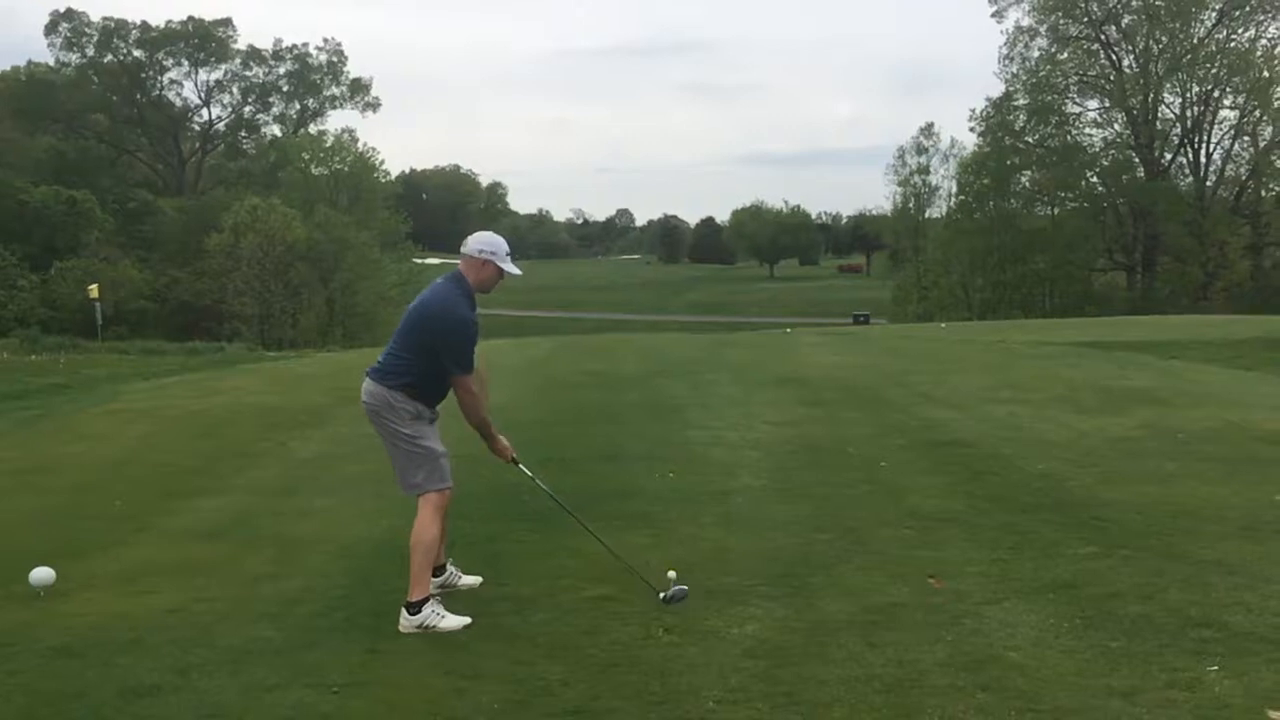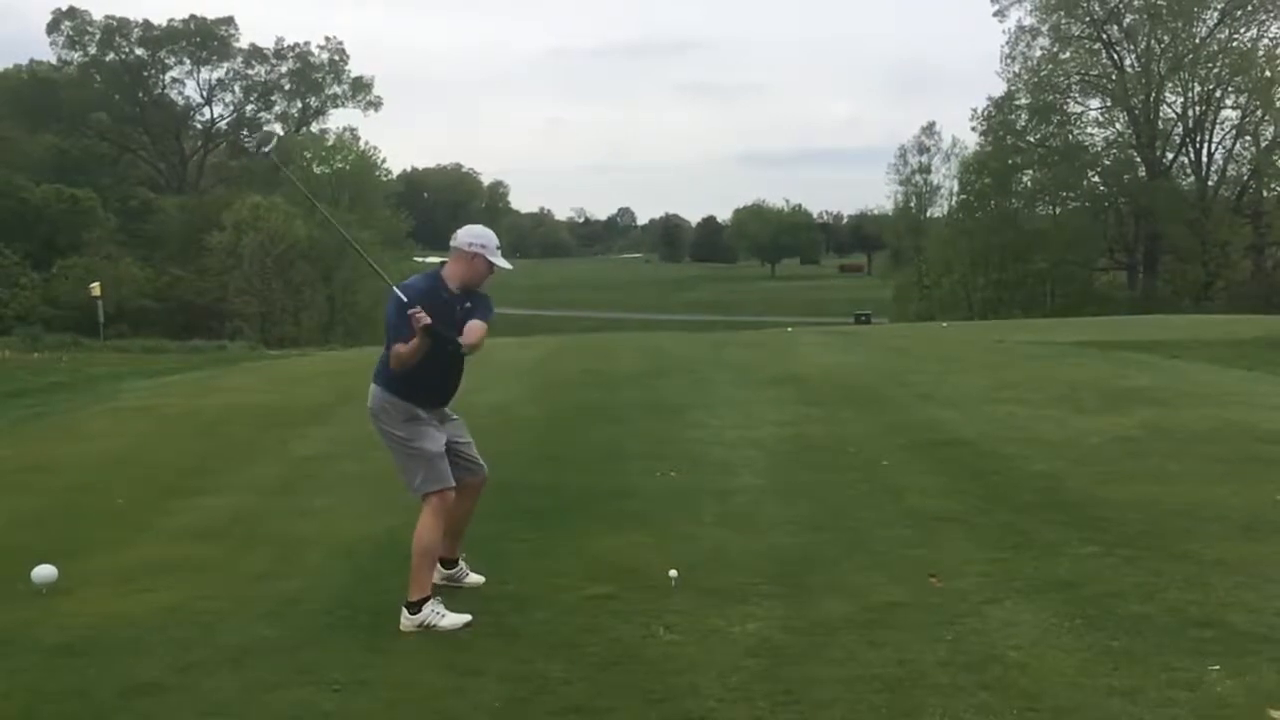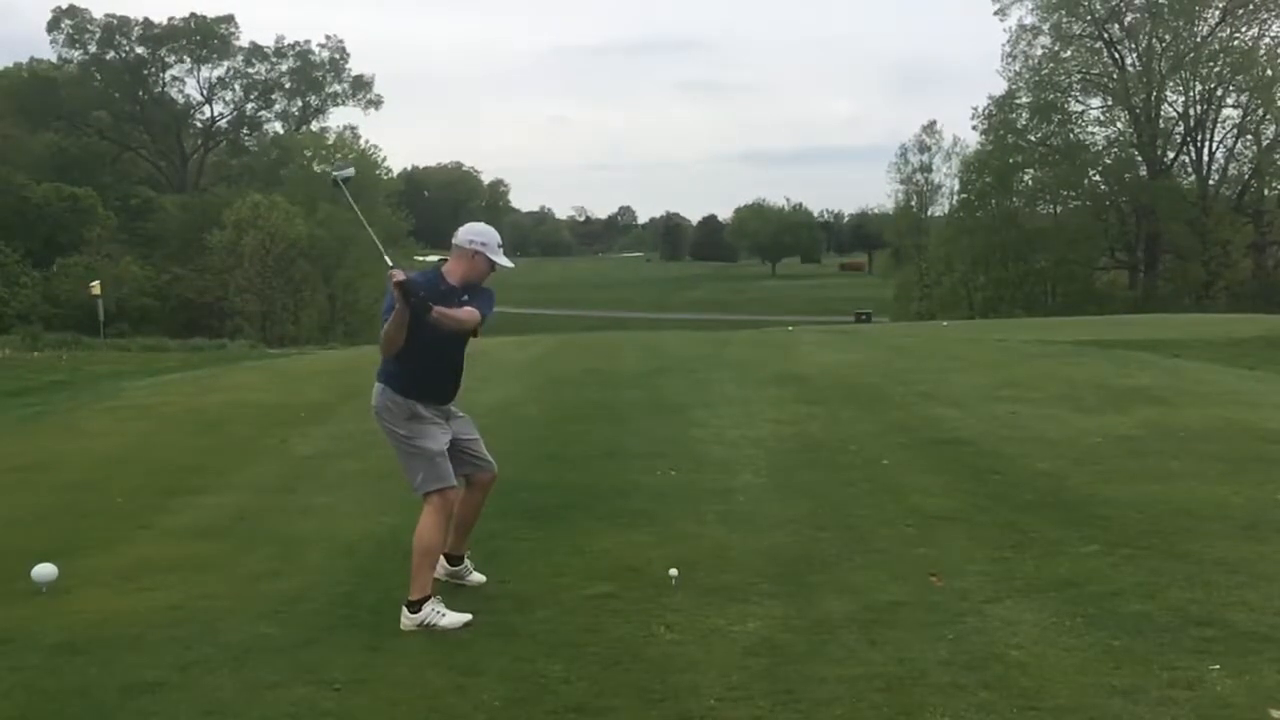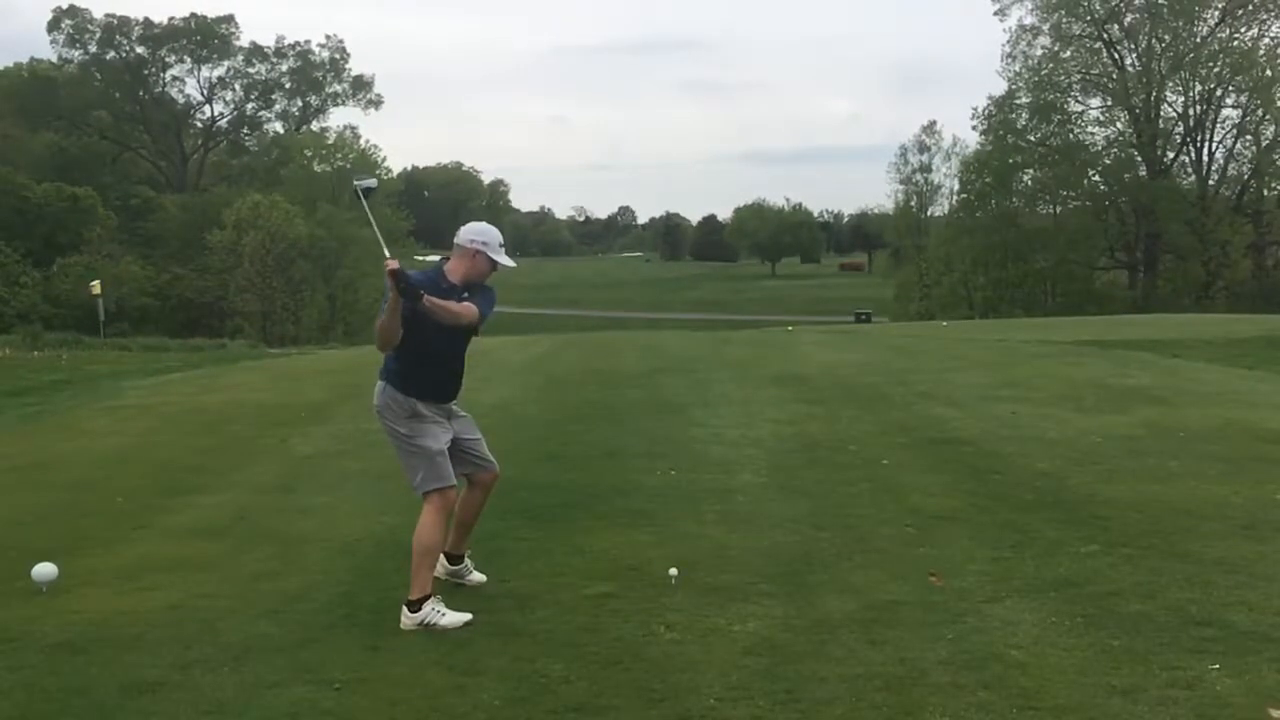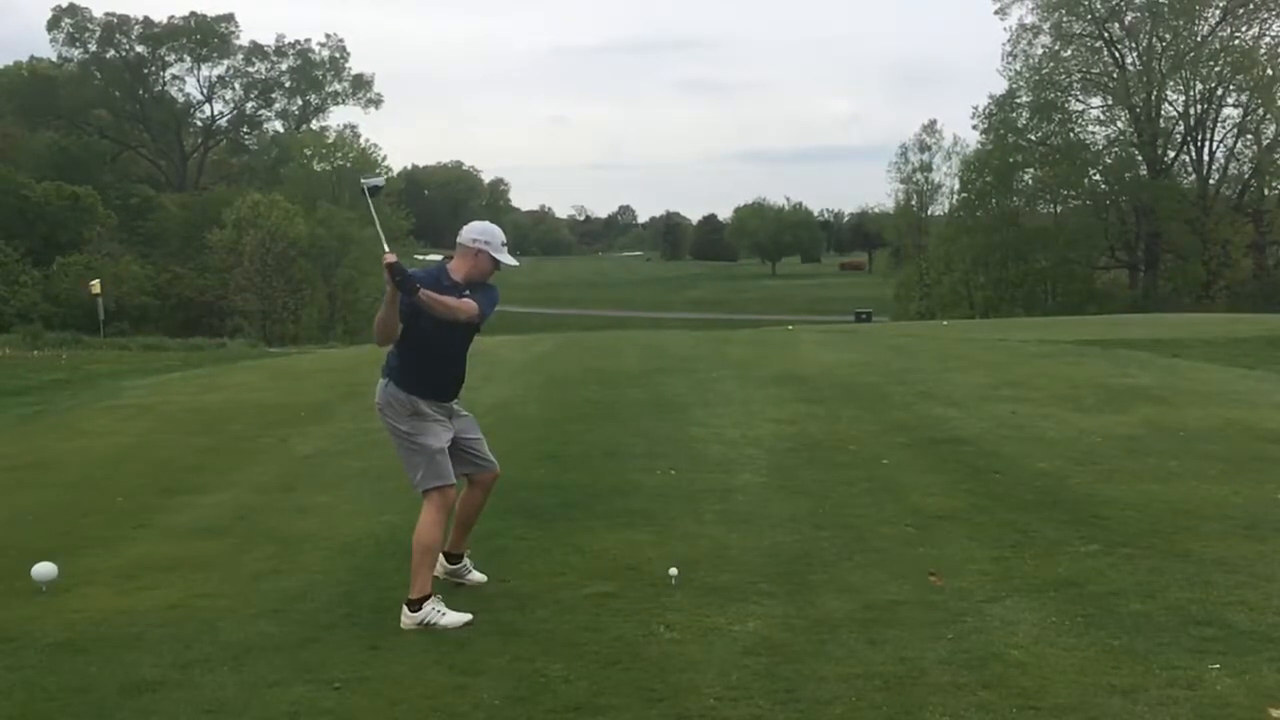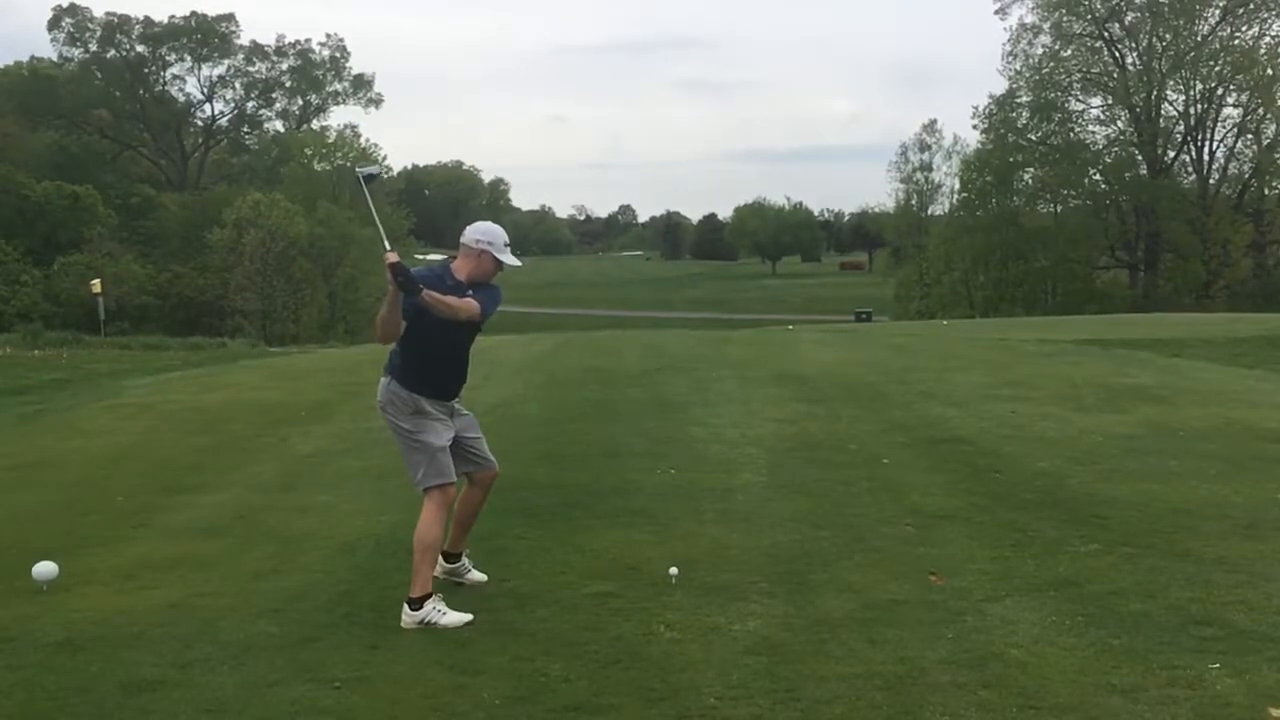
dt=0.4s
person 1, frame 1
left shoulder: (447, 290)
right shoulder: (455, 313)
left elbow: (471, 373)
right elbow: (466, 388)
left wrist: (485, 427)
right wrist: (492, 437)
left hip: (400, 396)
right hip: (397, 401)
left knee: (437, 486)
right knee: (435, 495)
left ankle: (438, 571)
right ankle: (417, 608)
person 1, frame 2
left shoulder: (477, 302)
right shoulder: (414, 292)
left elbow: (474, 335)
right elbow: (397, 362)
left wrist: (447, 341)
right wrist: (420, 341)
left hip: (433, 405)
right hip: (399, 405)
left knee: (473, 477)
right knee: (439, 496)
left ankle: (448, 564)
right ankle: (417, 608)
person 1, frame 3
left shoulder: (479, 295)
right shoulder: (413, 286)
left elbow: (465, 321)
right elbow: (387, 349)
left wrist: (428, 310)
right wrist: (402, 307)
left hip: (441, 403)
right hip: (404, 404)
left knee: (483, 474)
right knee: (442, 496)
left ankle: (452, 560)
right ankle: (418, 606)
person 1, frame 4
left shoulder: (481, 294)
right shoulder: (416, 282)
left elbow: (462, 316)
right elbow: (384, 344)
left wrist: (420, 299)
right wrist: (395, 297)
left hip: (443, 402)
right hip: (405, 403)
left knee: (485, 474)
right knee: (442, 495)
left ankle: (452, 559)
right ankle: (418, 606)
person 1, frame 5
left shoulder: (484, 292)
right shoulder: (417, 280)
left elbow: (461, 311)
right elbow: (383, 338)
left wrist: (416, 291)
right wrist: (393, 290)
left hip: (444, 401)
right hip: (407, 401)
left knee: (485, 474)
right knee: (441, 495)
left ankle: (452, 558)
right ankle: (418, 605)
person 1, frame 6
left shoulder: (487, 292)
right shoulder: (421, 278)
left elbow: (462, 311)
right elbow: (386, 335)
left wrist: (418, 290)
right wrist: (395, 288)
left hip: (446, 399)
right hip: (408, 398)
left knee: (485, 473)
right knee: (441, 492)
left ankle: (451, 558)
right ankle: (419, 604)
